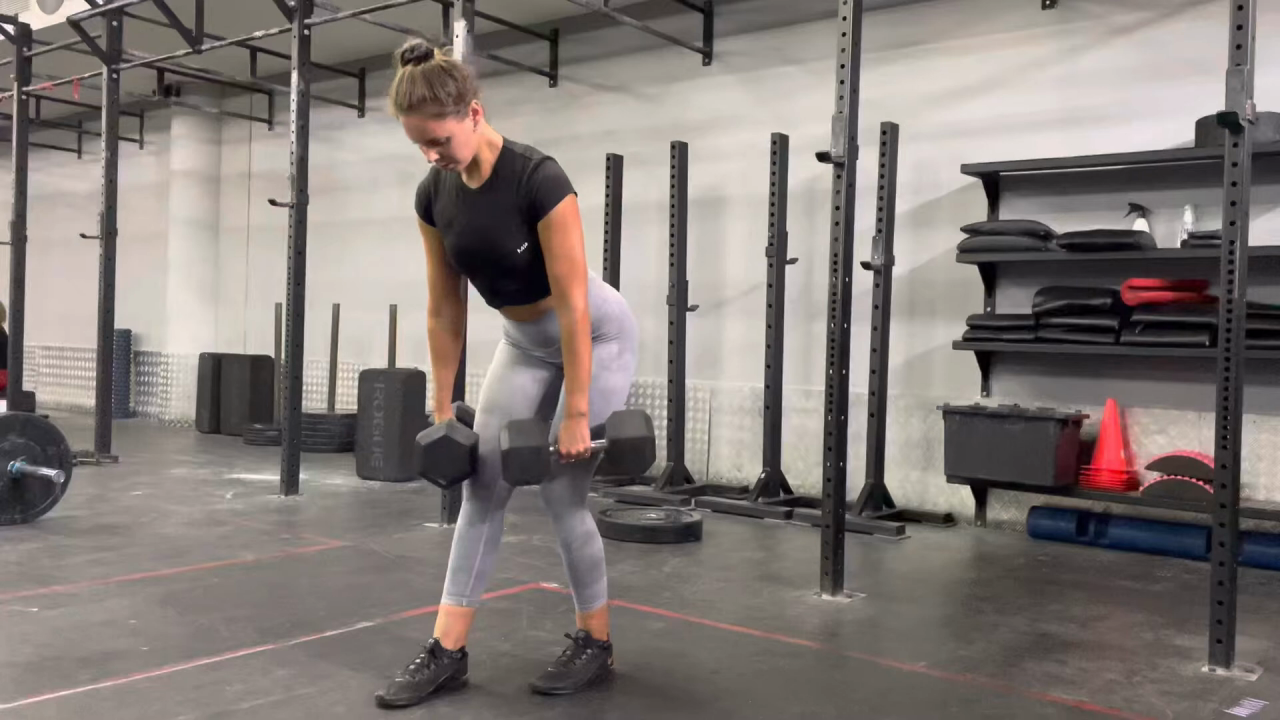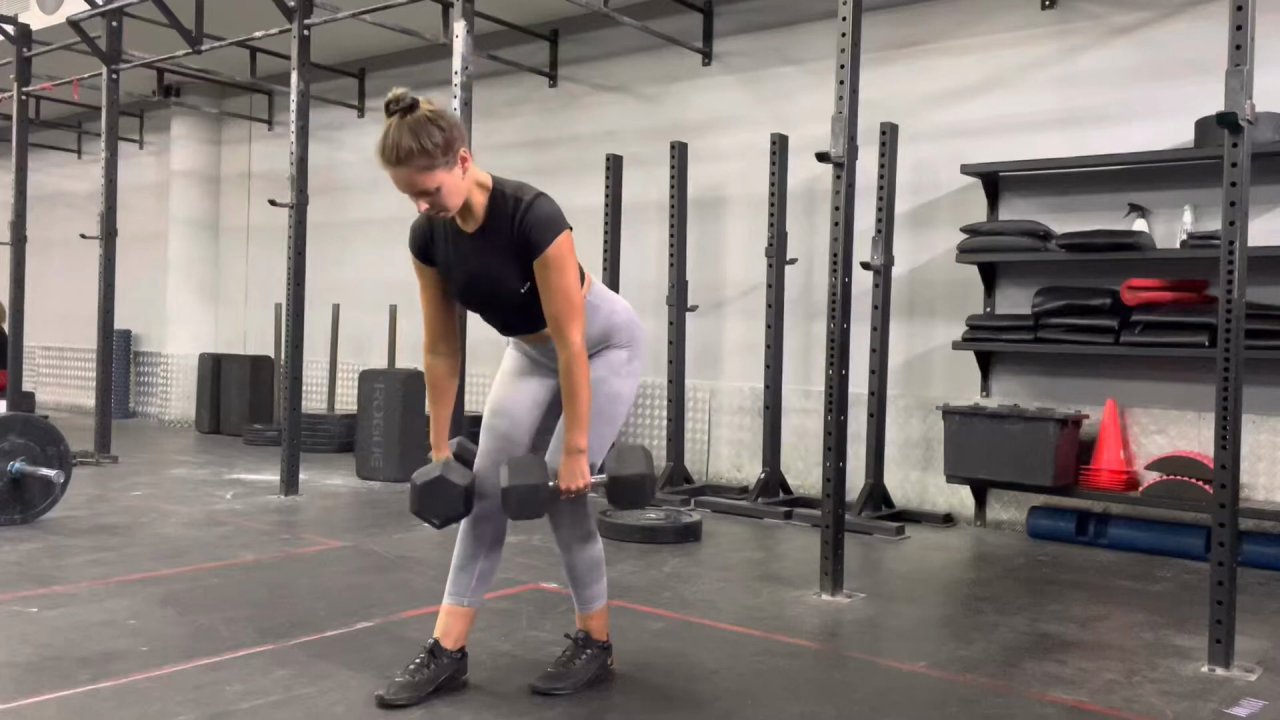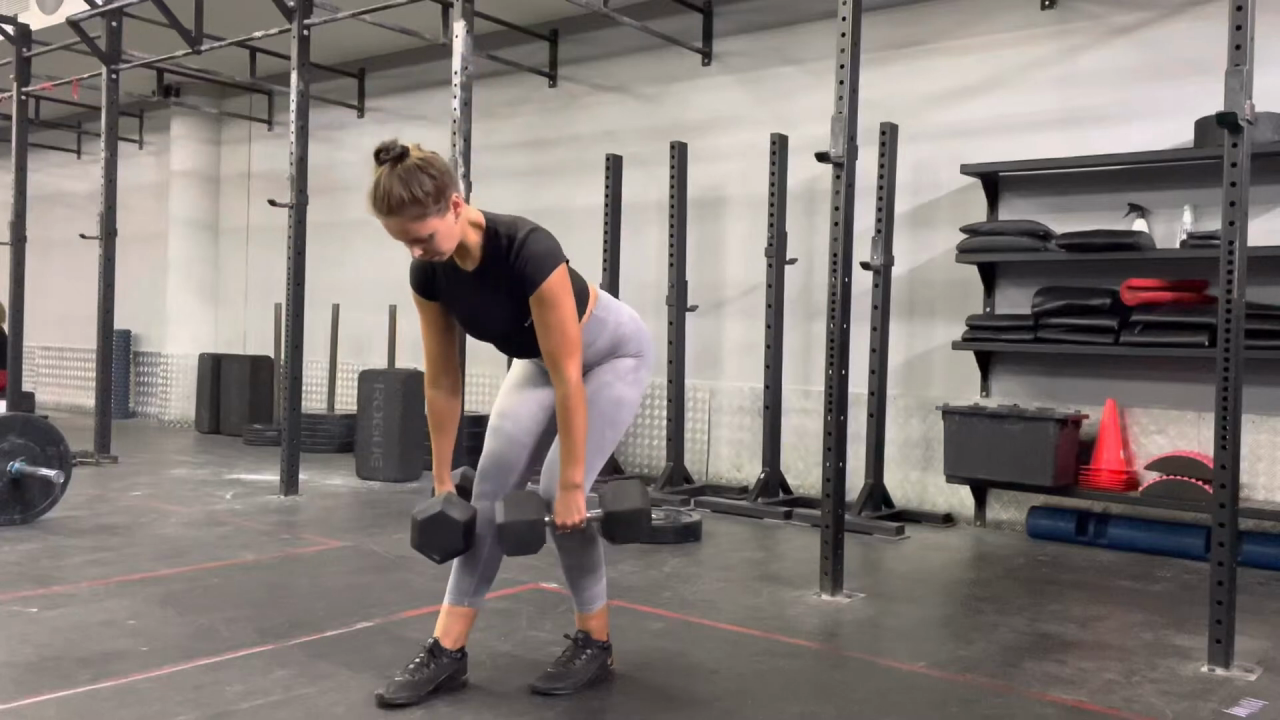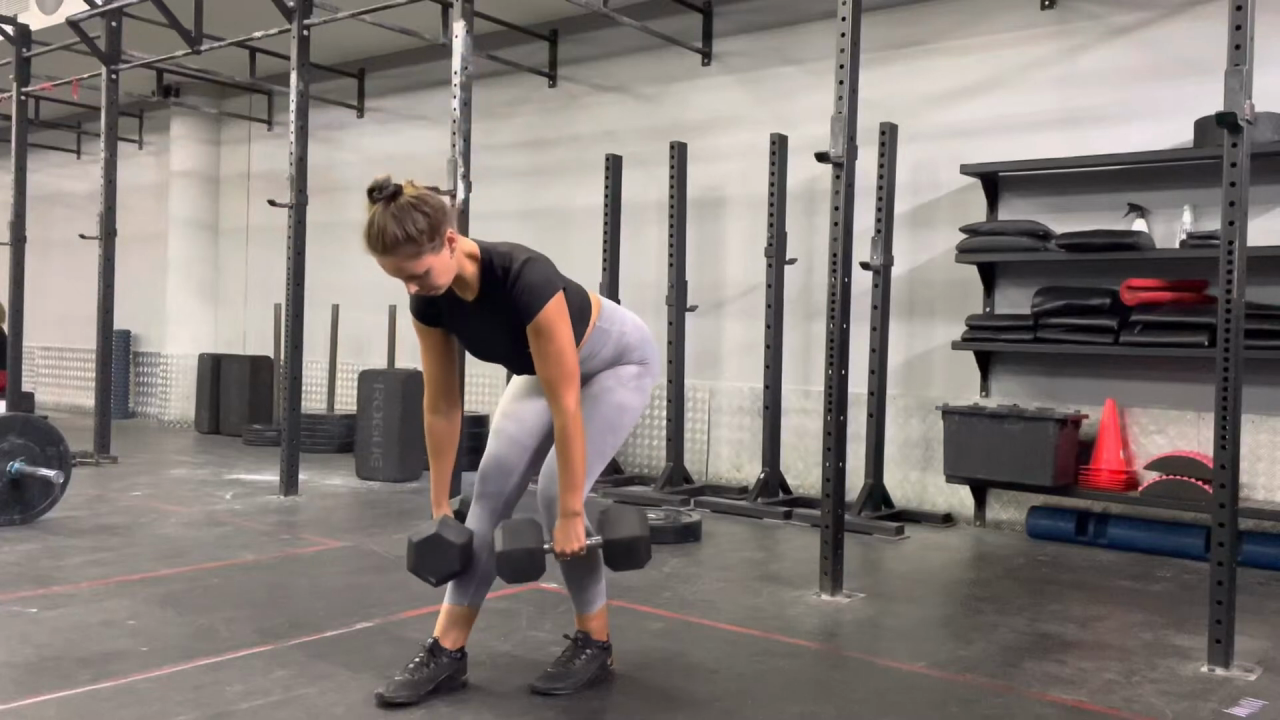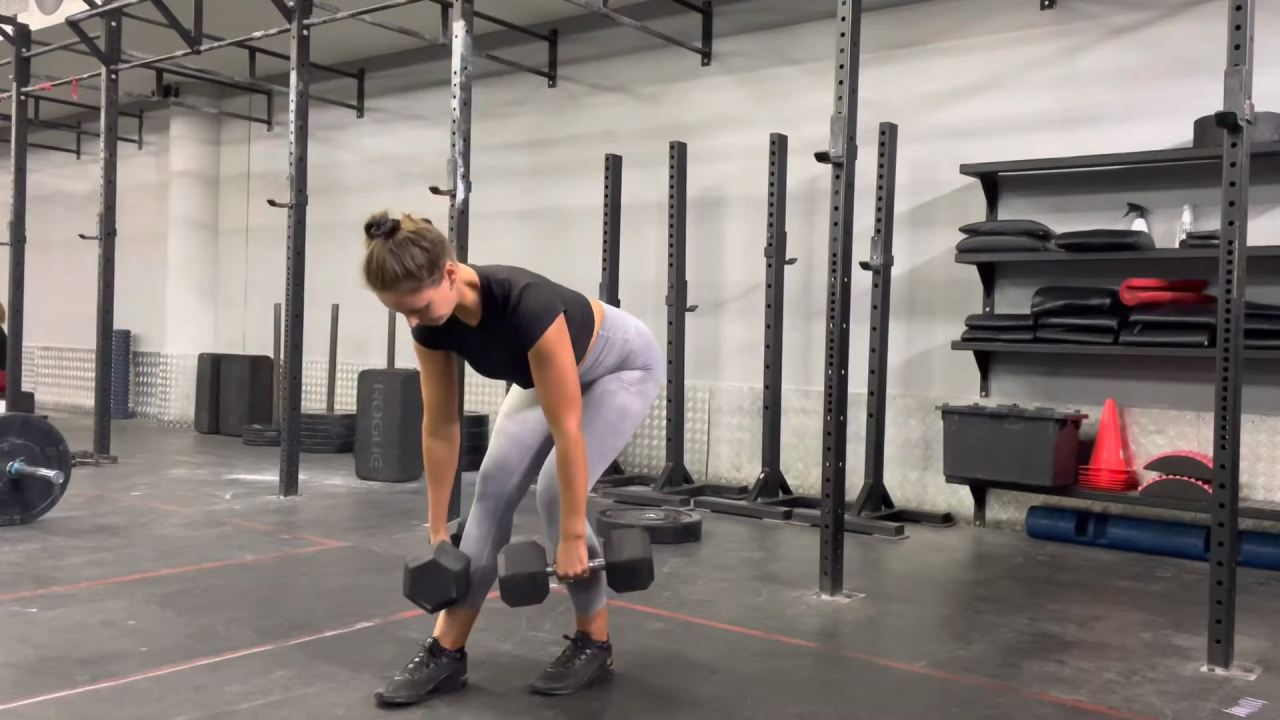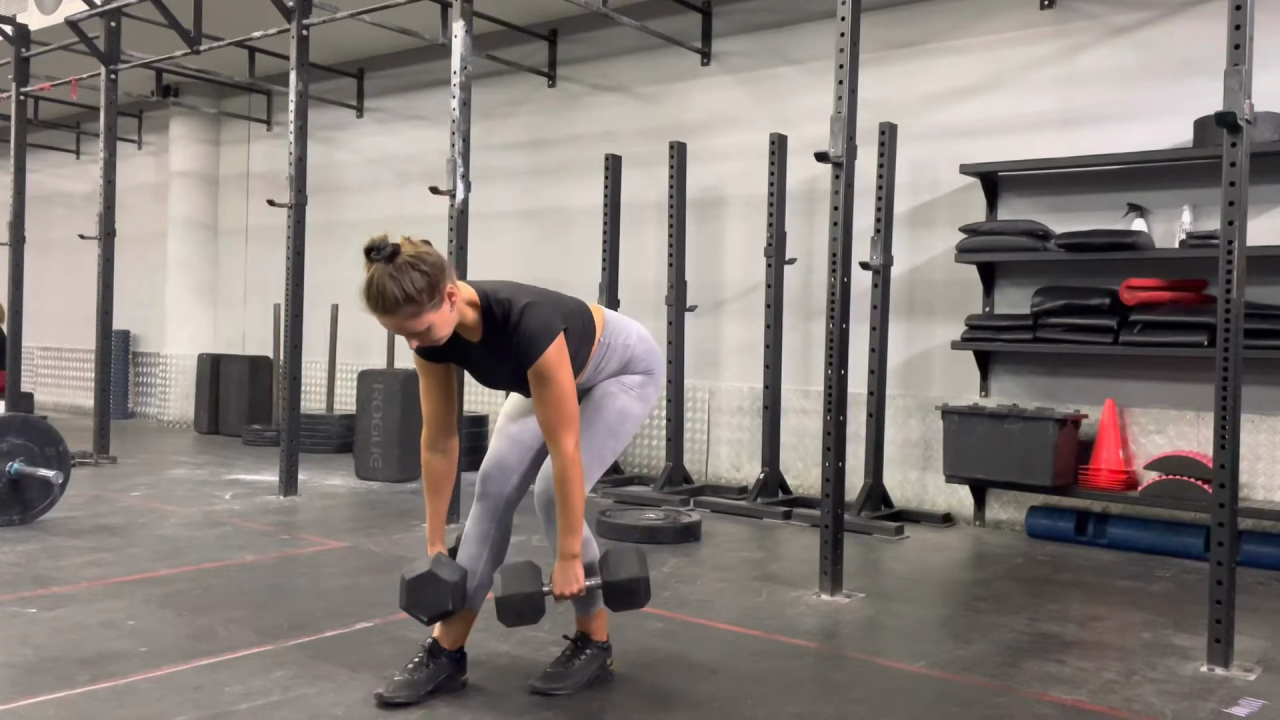
dt=0.4s
person 1, frame 1
left shoulder: (539, 178)
right shoulder: (434, 195)
left elbow: (573, 305)
right elbow: (444, 310)
left wrist: (575, 414)
right wrist: (443, 409)
left hip: (594, 336)
right hip: (522, 342)
left knee: (561, 490)
right knee: (482, 487)
left ankle: (596, 642)
right ankle: (447, 649)
person 1, frame 2
left shoulder: (532, 216)
right shoulder: (428, 236)
left elbow: (571, 341)
right elbow: (441, 348)
left wrist: (575, 449)
right wrist: (440, 446)
left hip: (603, 344)
right hip: (530, 353)
left knee: (561, 492)
right knee: (486, 488)
left ankle: (595, 642)
right ankle: (447, 650)
person 1, frame 3
left shoulder: (529, 250)
right shoulder: (428, 273)
left elbow: (569, 377)
right elbow: (442, 381)
left wrist: (572, 485)
right wrist: (442, 479)
left hip: (612, 353)
right hip: (536, 360)
left knee: (556, 497)
right knee: (489, 490)
left ankle: (594, 642)
right ankle: (447, 650)
person 1, frame 4
left shoulder: (526, 278)
right shoulder: (430, 300)
left elbow: (566, 407)
right elbow: (441, 406)
left wrist: (571, 512)
right wrist: (439, 506)
left hip: (619, 361)
right hip: (541, 368)
left knee: (553, 493)
right knee: (491, 487)
left ankle: (595, 643)
right ankle: (446, 651)
person 1, frame 5
left shoulder: (526, 302)
right shoulder: (433, 323)
left elbow: (568, 431)
right elbow: (440, 428)
left wrist: (573, 537)
right wrist: (438, 530)
left hip: (622, 366)
right hip: (547, 373)
left knee: (554, 492)
right knee: (493, 486)
left ankle: (595, 644)
right ankle: (446, 651)
person 1, frame 6
left shoulder: (526, 321)
right shoulder: (434, 333)
left elbow: (565, 451)
right elbow: (439, 442)
left wrist: (568, 557)
right wrist: (435, 543)
left hip: (625, 369)
right hip: (556, 371)
left knee: (552, 493)
right knee: (493, 487)
left ankle: (594, 643)
right ankle: (446, 650)
